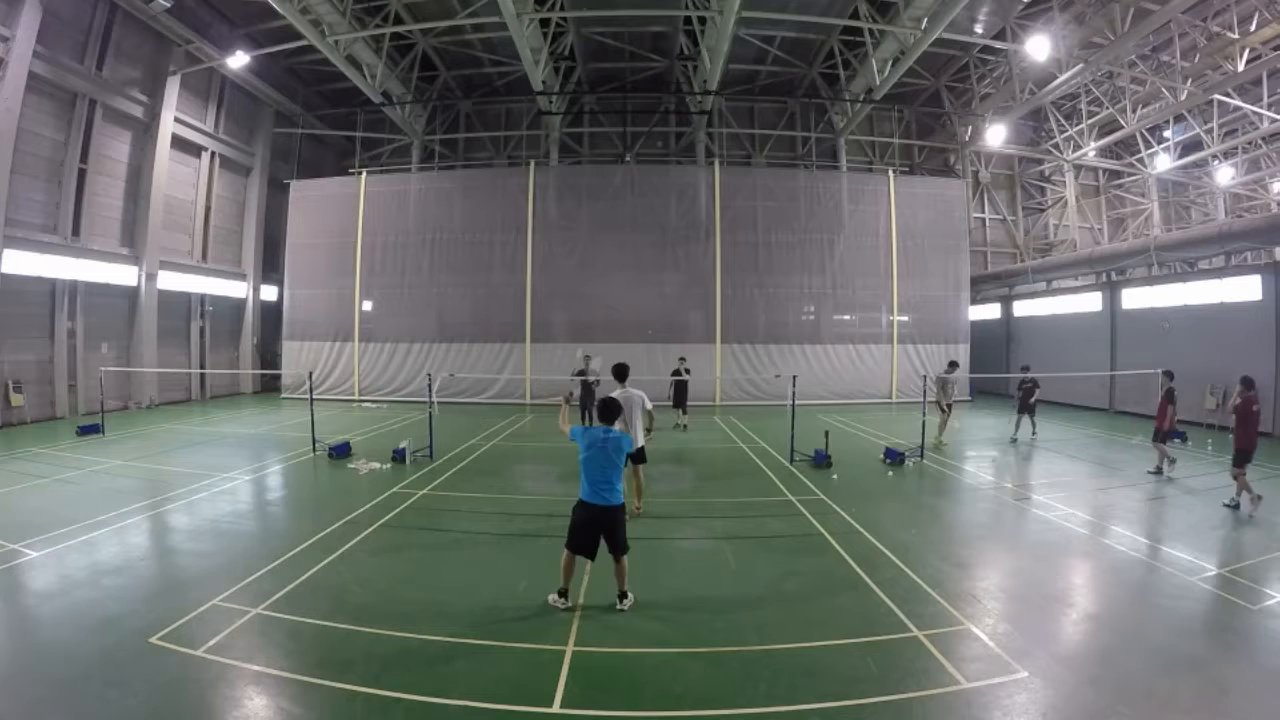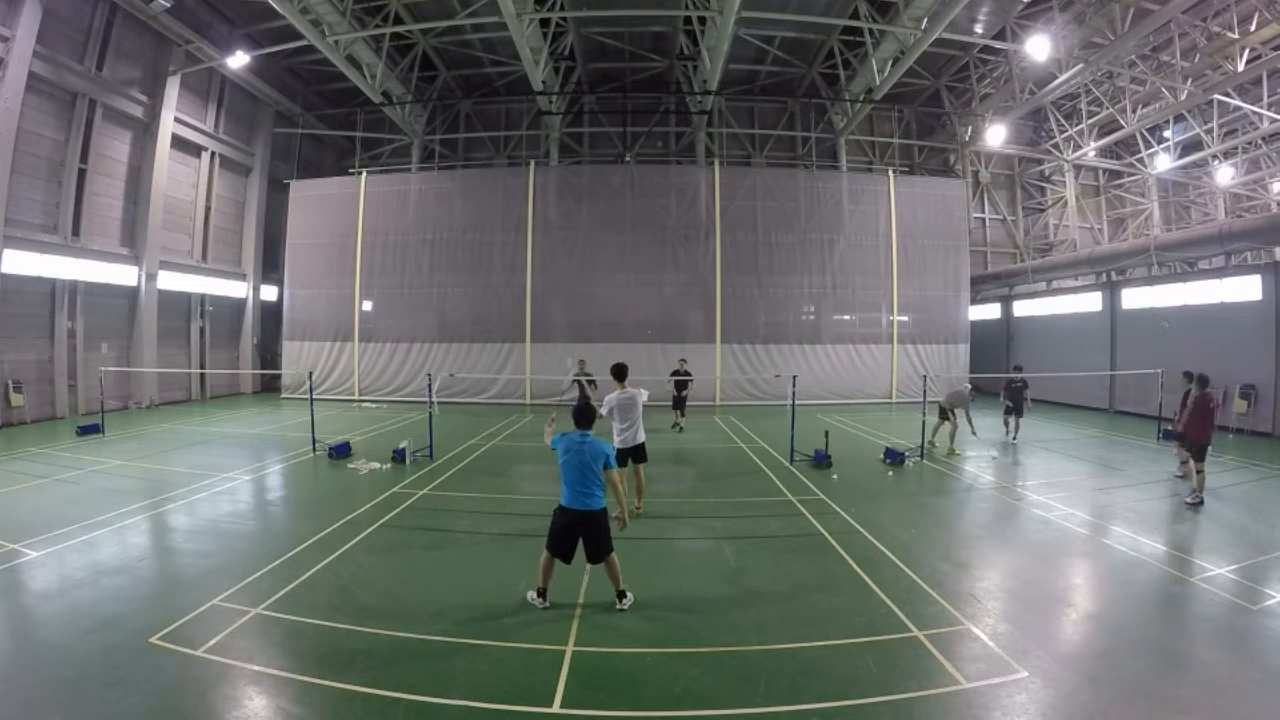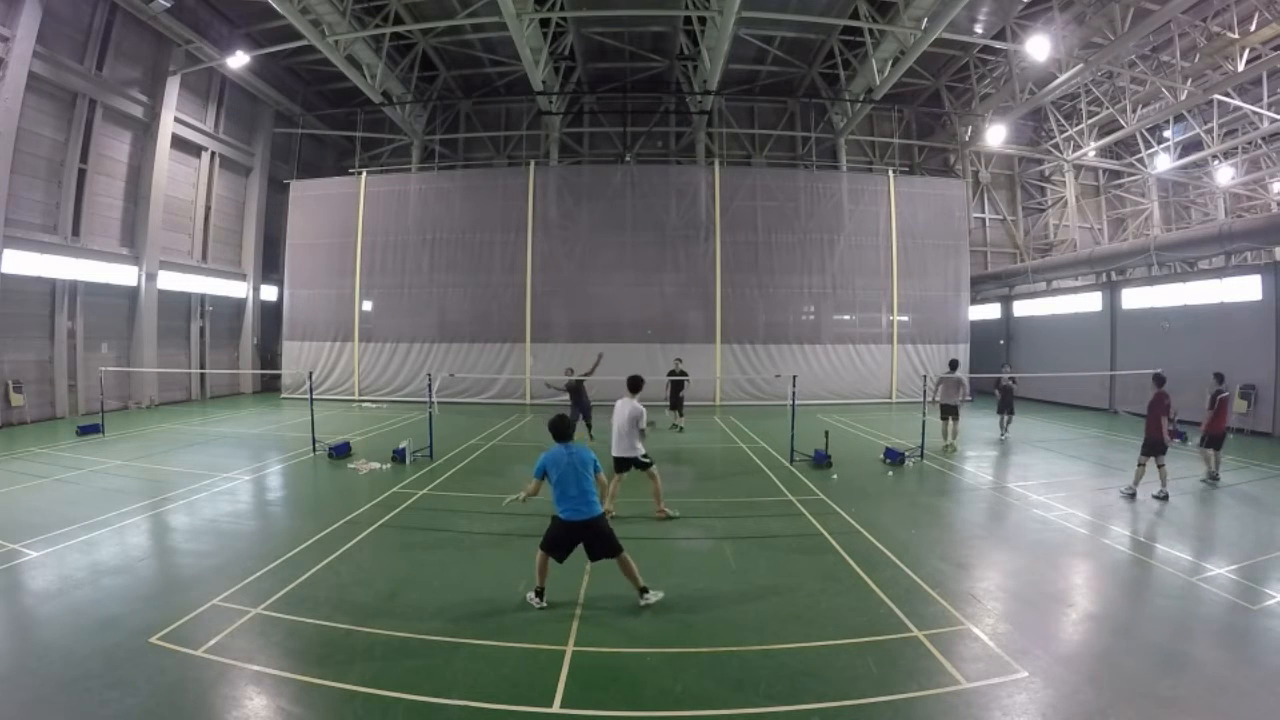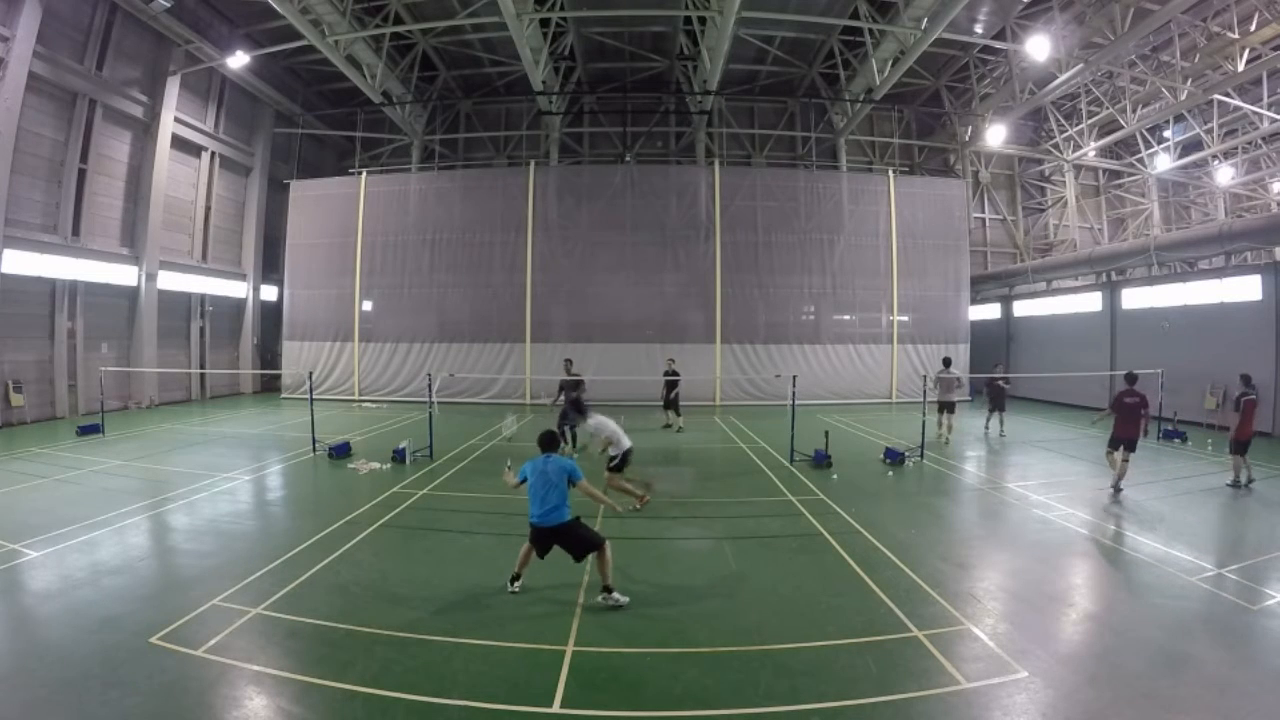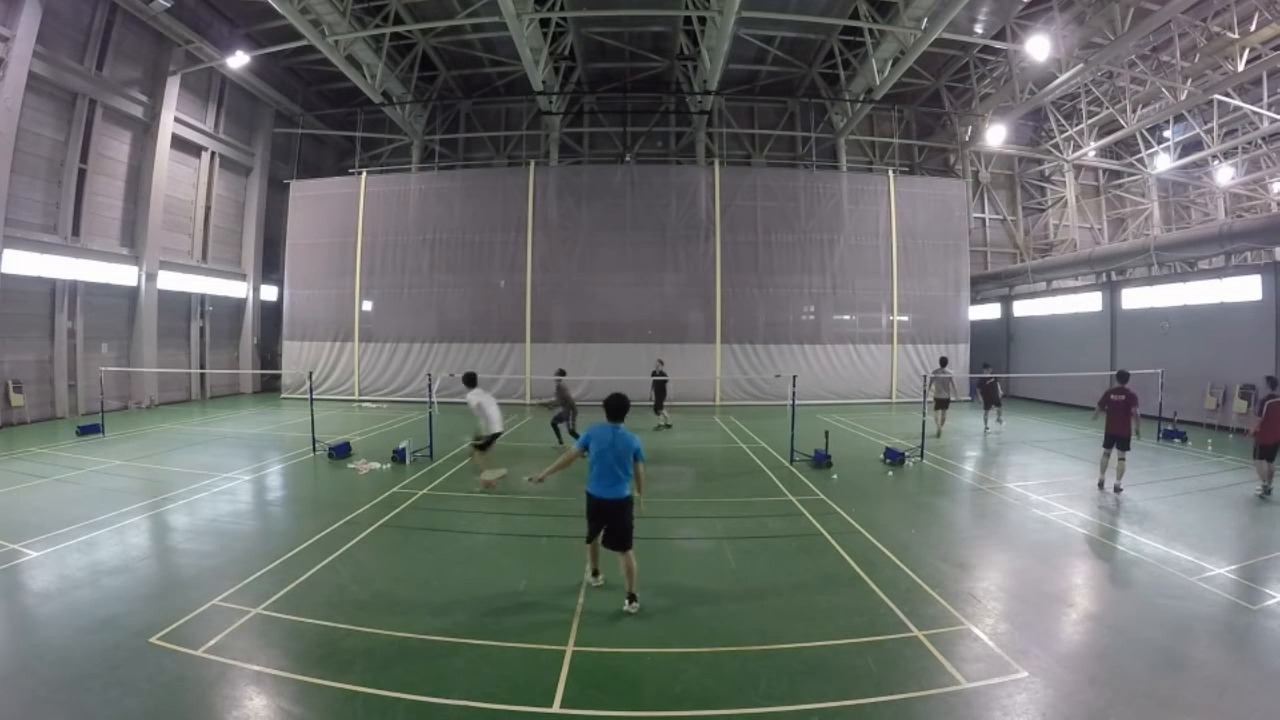
dt=0.7s
person 1, frame 1
left shoulder: (585, 434)
right shoulder: (624, 439)
left elbow: (563, 425)
left wrist: (565, 404)
left hip: (587, 505)
right hip: (614, 506)
left knee: (570, 550)
right knee: (619, 553)
left ankle: (562, 595)
right ankle: (623, 596)
person 1, frame 2
left shoulder: (563, 441)
right shoulder: (603, 447)
left elbow: (547, 439)
right elbow: (614, 482)
left wrist: (549, 425)
right wrist: (623, 511)
left hip: (567, 510)
right hip: (595, 511)
left knee: (550, 552)
right knee: (607, 555)
left ankle: (541, 595)
right ankle: (621, 596)
person 1, frame 3
left shoulder: (546, 458)
right shoulder: (587, 454)
left elbow: (534, 491)
right elbow: (603, 484)
left wrist: (522, 495)
right wrist: (599, 503)
left hip: (565, 520)
right hip: (593, 517)
left knee: (544, 552)
right knee: (619, 554)
left ankle: (539, 595)
right ankle: (645, 592)
person 1, frame 4
left shoulder: (530, 465)
right shoulder: (567, 464)
left elbow: (514, 483)
right elbow: (587, 490)
left wrist: (507, 475)
right wrist: (612, 505)
left hip: (538, 524)
right hip: (563, 524)
left knee: (530, 544)
right knee: (603, 546)
left ankle: (515, 580)
right ankle: (607, 591)
person 1, frame 5
left shoulder: (593, 432)
right shoulder: (633, 440)
left elbow: (569, 457)
right elbow: (639, 472)
left wrist: (544, 474)
right wrist: (639, 493)
left hip: (596, 497)
right hip: (621, 499)
left knee: (593, 537)
right knee: (625, 549)
left ankle: (594, 574)
right ankle: (631, 598)
